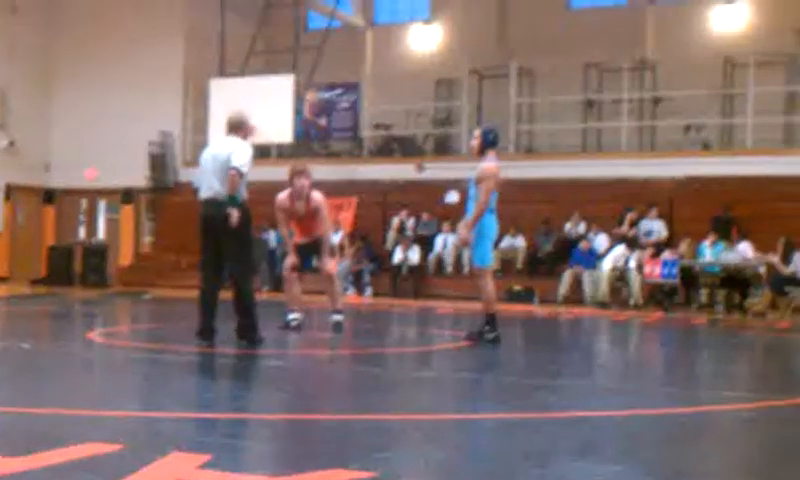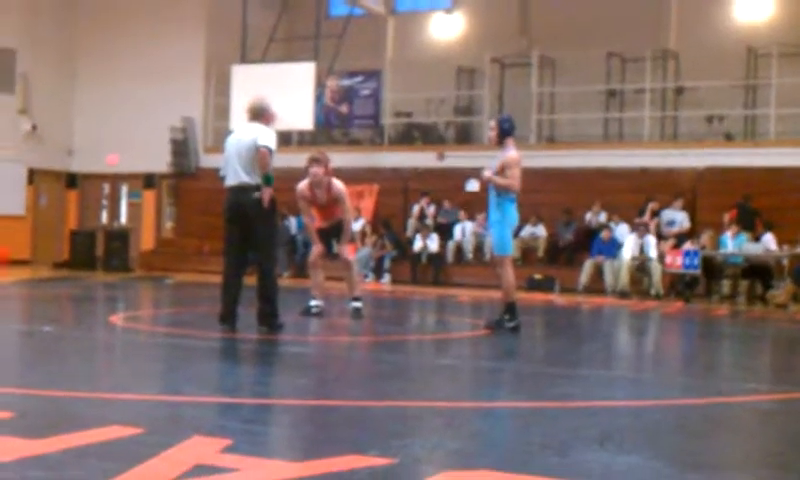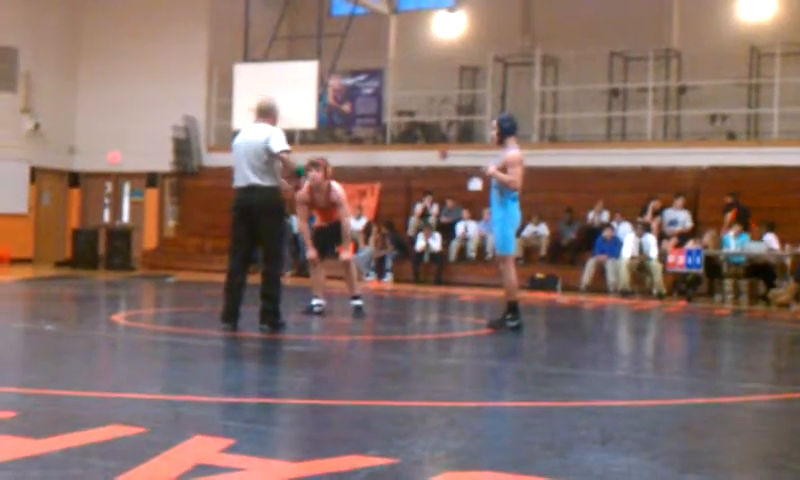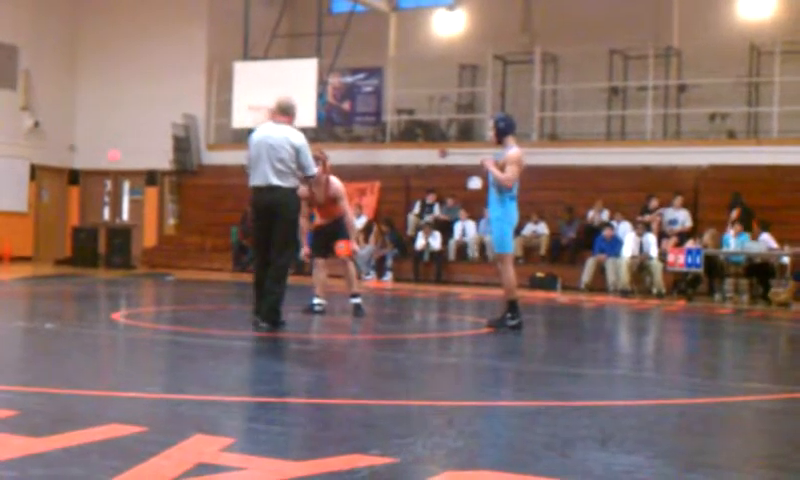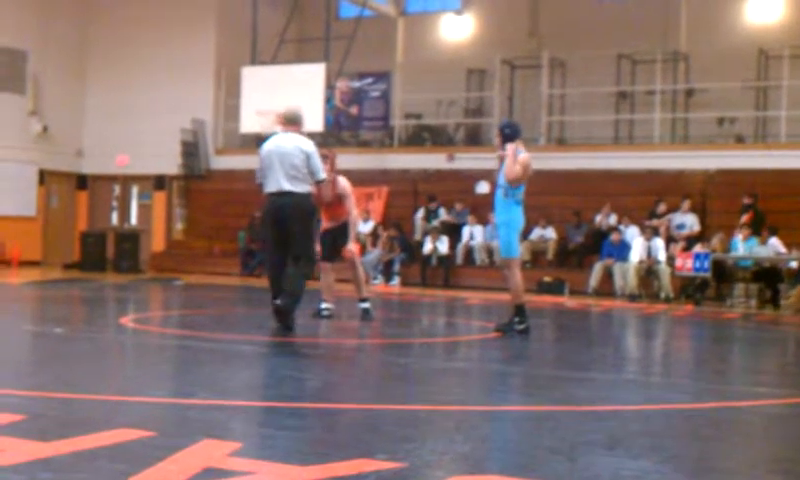
dt=0.7s
person 1, frame 1
left shoulder: (210, 147)
right shoulder: (242, 146)
left elbow: (199, 184)
right elbow: (234, 174)
left wrist: (209, 201)
right wrist: (233, 206)
left hip: (207, 209)
right hip: (229, 210)
left knee: (209, 273)
right knee: (241, 273)
left ankle: (206, 332)
right ankle: (247, 332)
person 1, frame 2
left shoulder: (233, 135)
right shoulder: (265, 132)
left elbow: (225, 171)
right elbow: (263, 152)
right wrist: (267, 184)
left hip: (233, 196)
right hip: (256, 196)
left knee: (233, 259)
right knee: (265, 259)
left ankle: (227, 318)
right ankle: (267, 319)
person 1, frame 3
left shoulder: (240, 136)
right shoulder: (273, 133)
right elbow: (283, 157)
left hip: (242, 195)
right hip: (267, 197)
left knee: (238, 257)
right knee: (272, 258)
left ankle: (229, 316)
right ankle: (269, 317)
person 1, frame 4
left shoulder: (255, 135)
right shoulder: (296, 137)
left elbow: (250, 168)
right elbow: (310, 175)
right wrist: (297, 177)
left hip: (259, 195)
right hip: (285, 197)
left knee: (261, 255)
right knee: (281, 257)
left ankle: (260, 310)
right ankle: (270, 315)
person 1, frame 5
left shoulder: (266, 146)
right shoulder: (306, 144)
left elbow: (261, 181)
right elbow: (320, 180)
left hip: (273, 202)
right hip: (299, 202)
left knee: (276, 259)
right knee: (303, 258)
left ankle: (281, 315)
right ankle: (288, 301)
person 2, frame 1
left shoulder: (489, 166)
right shoulder: (485, 166)
left elbow: (484, 202)
left wrist: (468, 228)
right wrist: (466, 223)
left hip: (482, 226)
right hip: (479, 226)
left knee: (484, 275)
right knee: (482, 275)
left ankle: (492, 327)
right ankle: (488, 325)
person 2, frame 2
left shoulder: (511, 156)
right shoulder: (504, 155)
left elbow: (514, 186)
left wrist: (491, 178)
right wrist: (491, 178)
left hip: (503, 214)
right hip: (498, 213)
left knee: (504, 263)
right knee: (501, 264)
left ankle: (511, 316)
right ankle: (508, 314)
person 2, frame 3
left shoulder: (513, 154)
right shoulder: (507, 154)
left elbow: (516, 184)
left wrist: (494, 173)
right wrist: (494, 174)
left hip: (506, 212)
right hip: (501, 212)
left knee: (506, 262)
right knee: (503, 263)
left ankle: (513, 315)
right ankle: (511, 313)
person 2, frame 4
left shoulder: (513, 153)
right shoulder: (505, 153)
left elbow: (508, 182)
left wrist: (490, 167)
right wrist: (492, 166)
left hip: (504, 211)
right hip: (498, 211)
left knee: (505, 261)
right knee: (502, 262)
left ankle: (514, 314)
right ankle: (510, 312)
person 2, frame 5
left shoulder: (522, 157)
right shoulder: (512, 155)
left elbow: (511, 178)
right elbow: (504, 180)
left wrist: (510, 154)
right wrist: (504, 158)
left hip: (510, 216)
right hip: (504, 216)
left knee: (512, 266)
right knee: (509, 267)
left ankle: (521, 319)
right ankle: (517, 317)
person 3, frame 1
left shoulder: (317, 199)
right shoulder: (282, 200)
left elbow: (325, 229)
right elbow: (283, 228)
left wrist: (325, 256)
right wrist: (291, 253)
left hip: (319, 239)
right hip: (300, 240)
left knee: (330, 272)
right knee: (288, 273)
left ankle: (337, 316)
right ankle: (295, 315)
person 3, frame 2
left shoulder: (338, 187)
right shoulder: (302, 189)
left elbow: (347, 216)
right elbow: (307, 217)
left wrist: (344, 243)
right wrist: (316, 242)
left hip: (340, 223)
right hip: (321, 224)
left knee: (348, 259)
right knee: (313, 260)
left ankle: (356, 302)
right ankle: (316, 302)
person 3, frame 3
left shoulder: (336, 190)
right shoulder: (302, 193)
left elbow: (346, 220)
right elbow: (303, 222)
left wrist: (346, 249)
right wrist: (309, 248)
left hip: (339, 224)
right hip: (322, 225)
left knee: (346, 259)
right knee: (314, 259)
left ankle: (357, 301)
right ankle: (318, 301)
person 3, frame 4
left shoulder: (335, 185)
right shoulder: (303, 190)
left elbow: (347, 213)
right elbow: (303, 218)
left wrist: (353, 241)
right wrist: (304, 245)
left hip: (340, 222)
right hip: (321, 224)
left knee: (346, 256)
right knee: (318, 261)
left ankle: (356, 300)
right ankle: (319, 301)
person 3, frame 5
left shoulder: (342, 184)
left elbow: (353, 213)
left wrist: (352, 241)
left hip: (345, 225)
right hip: (327, 227)
left knee: (353, 260)
right knee: (324, 265)
left ankle: (364, 304)
right ankle: (327, 305)
